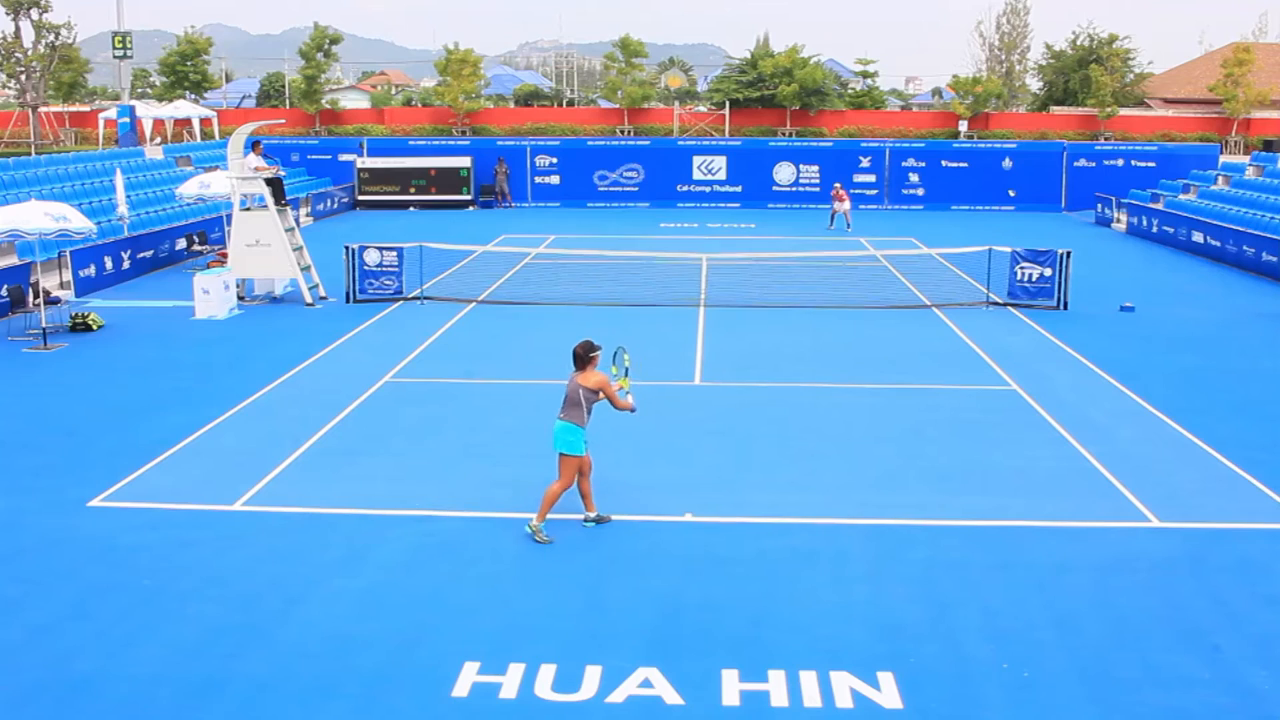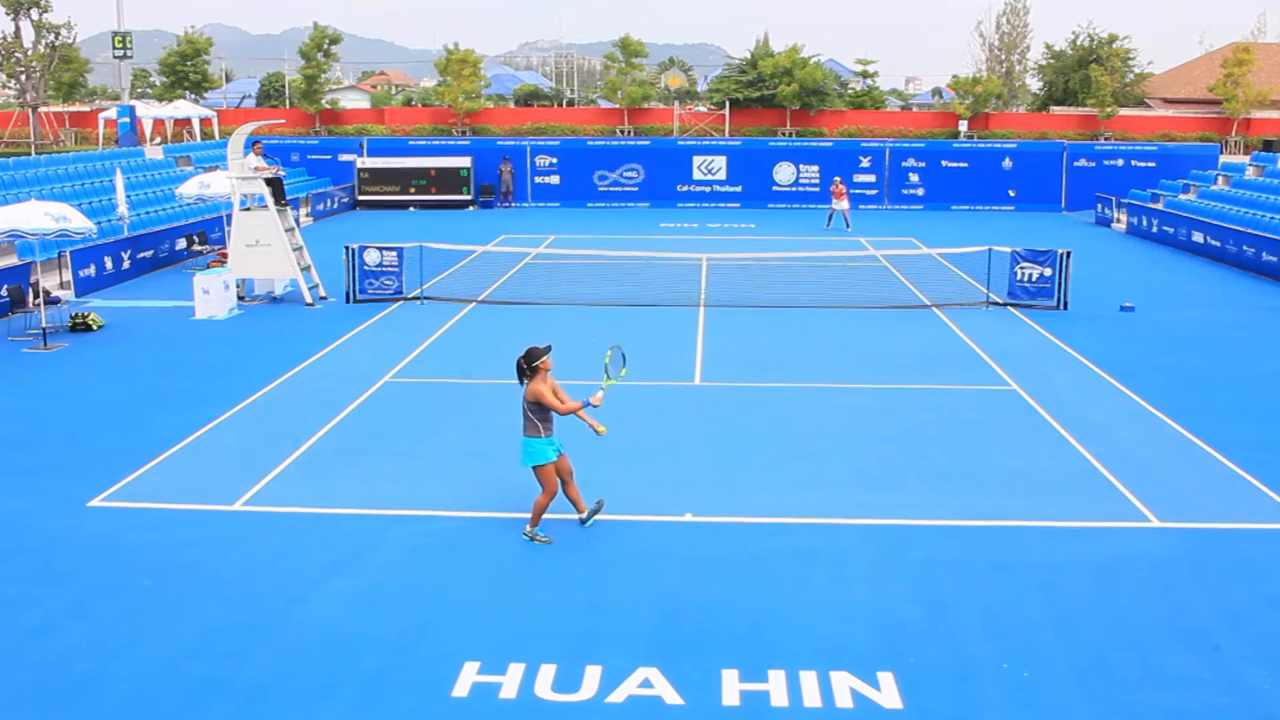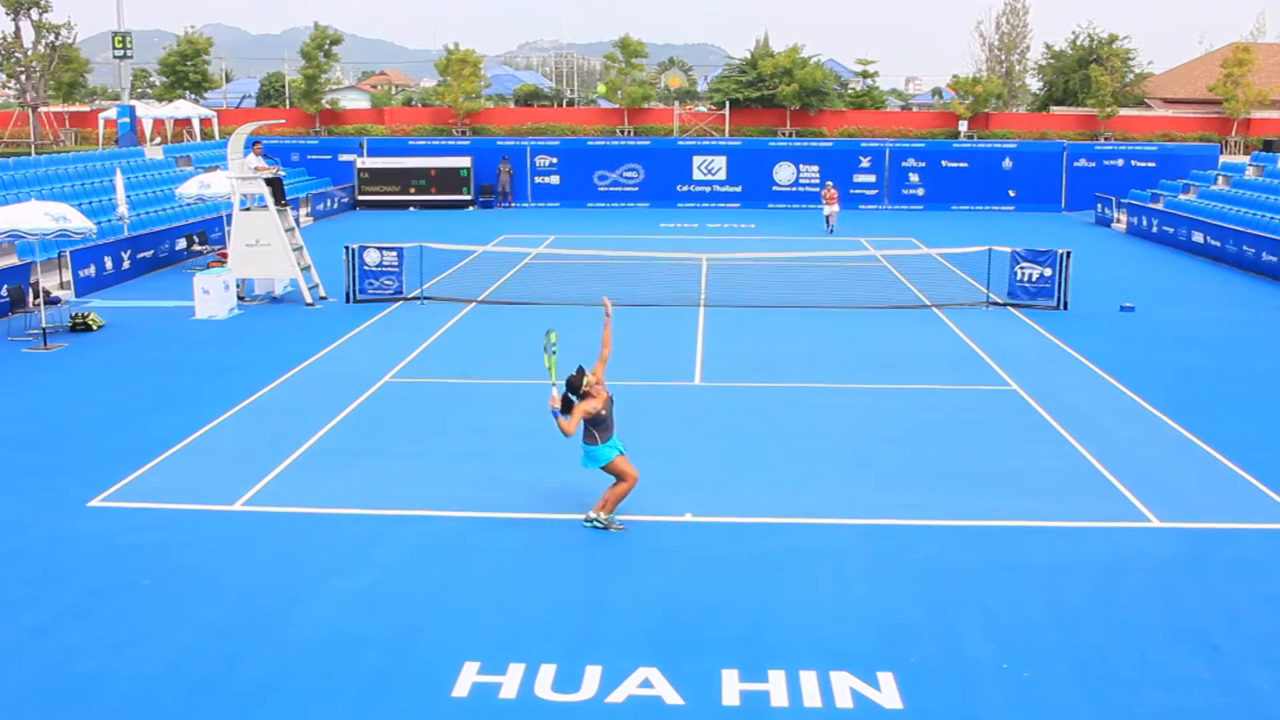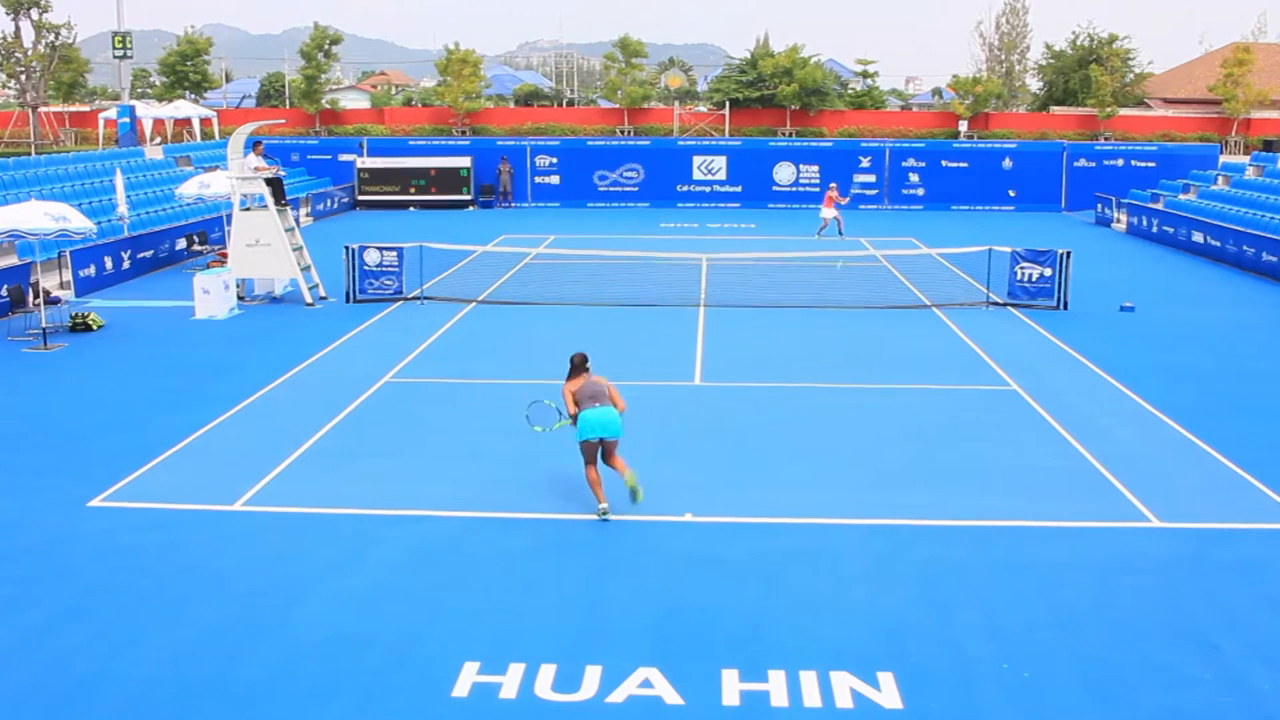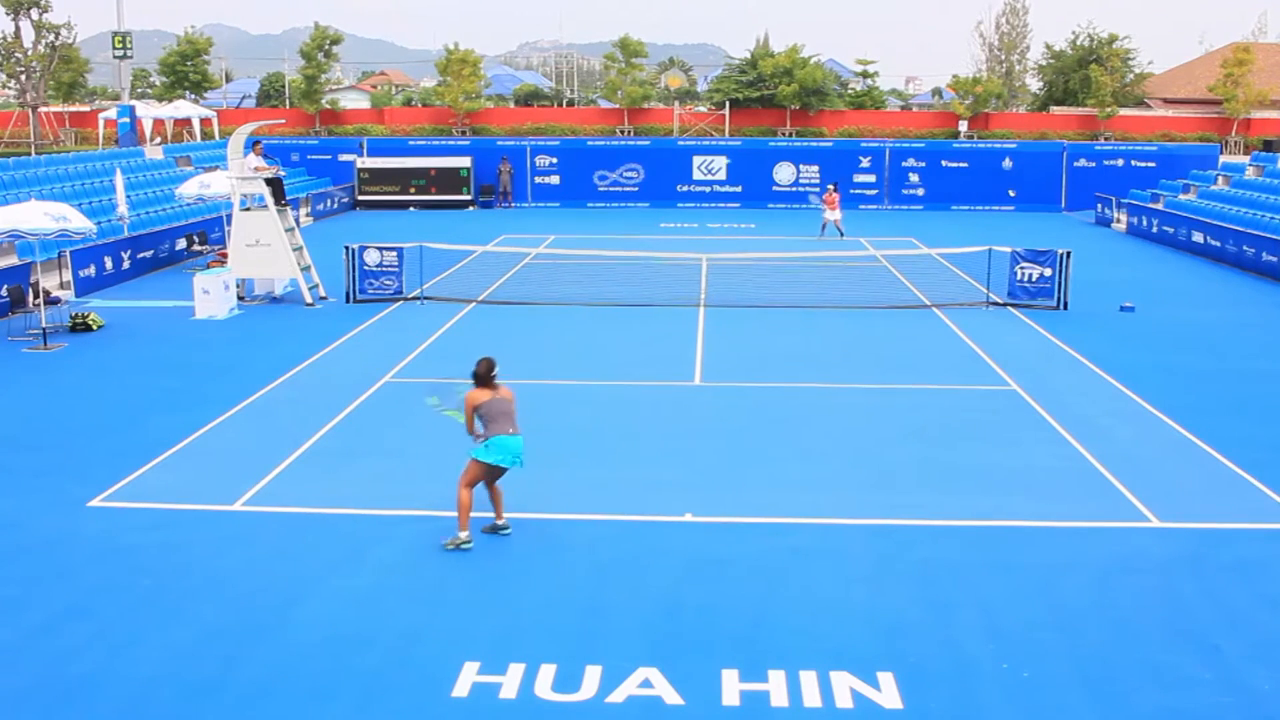
dt=1s
person 1, frame 1
left shoulder: (577, 375)
right shoulder: (599, 377)
right elbow: (617, 404)
left wrist: (613, 388)
right wrist: (631, 406)
left hip: (569, 429)
right hip: (571, 431)
left knee: (585, 471)
right knee: (565, 482)
left ankle: (591, 514)
right ankle: (536, 523)
person 1, frame 2
left shoulder: (548, 381)
right shoulder: (537, 388)
left elbow: (568, 403)
right elbow: (562, 410)
left wrist: (592, 423)
right wrist: (589, 402)
left hip: (548, 440)
right hip: (537, 444)
left knee: (567, 476)
right knee: (550, 490)
left ankle: (584, 514)
right ankle: (531, 529)
person 1, frame 3
left shoulder: (598, 382)
right shoulder: (585, 406)
left elbow: (605, 350)
right elbow: (568, 431)
left wrist: (608, 317)
right wrist: (556, 412)
left hip: (609, 442)
right hip: (597, 448)
left knee: (625, 478)
right knee: (631, 477)
left ankle: (595, 514)
right ankle: (602, 516)
person 1, frame 4
left shoulder: (568, 386)
right shoulder: (602, 380)
left elbow: (572, 412)
right elbow: (621, 407)
left wrist: (576, 422)
left hip: (588, 420)
right hip: (610, 417)
left knee: (590, 465)
right knee: (610, 458)
left ankle: (603, 506)
right ankle: (629, 479)
person 1, frame 5
left shoulder: (471, 396)
right shoulder: (507, 392)
left elbow: (470, 430)
left wrist: (480, 434)
left hip: (495, 444)
right hip: (514, 442)
left knee: (464, 485)
right knee: (489, 481)
left ankle: (463, 535)
right ankle: (501, 522)
